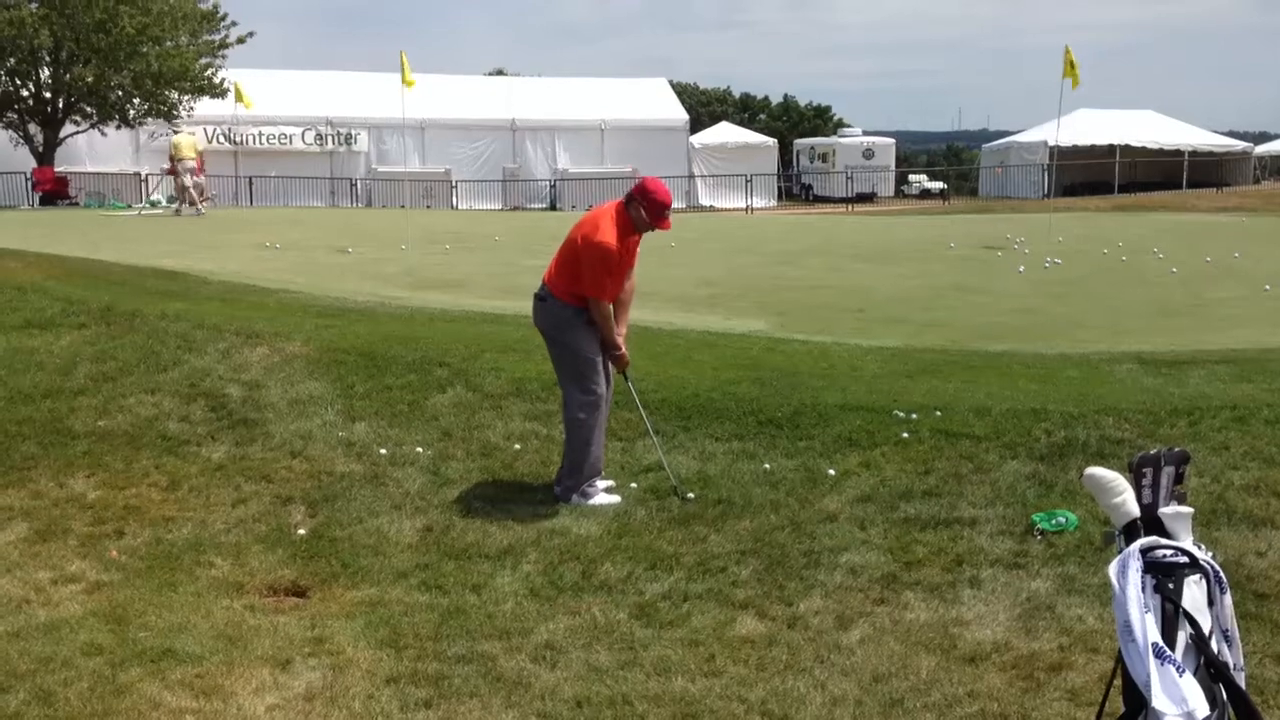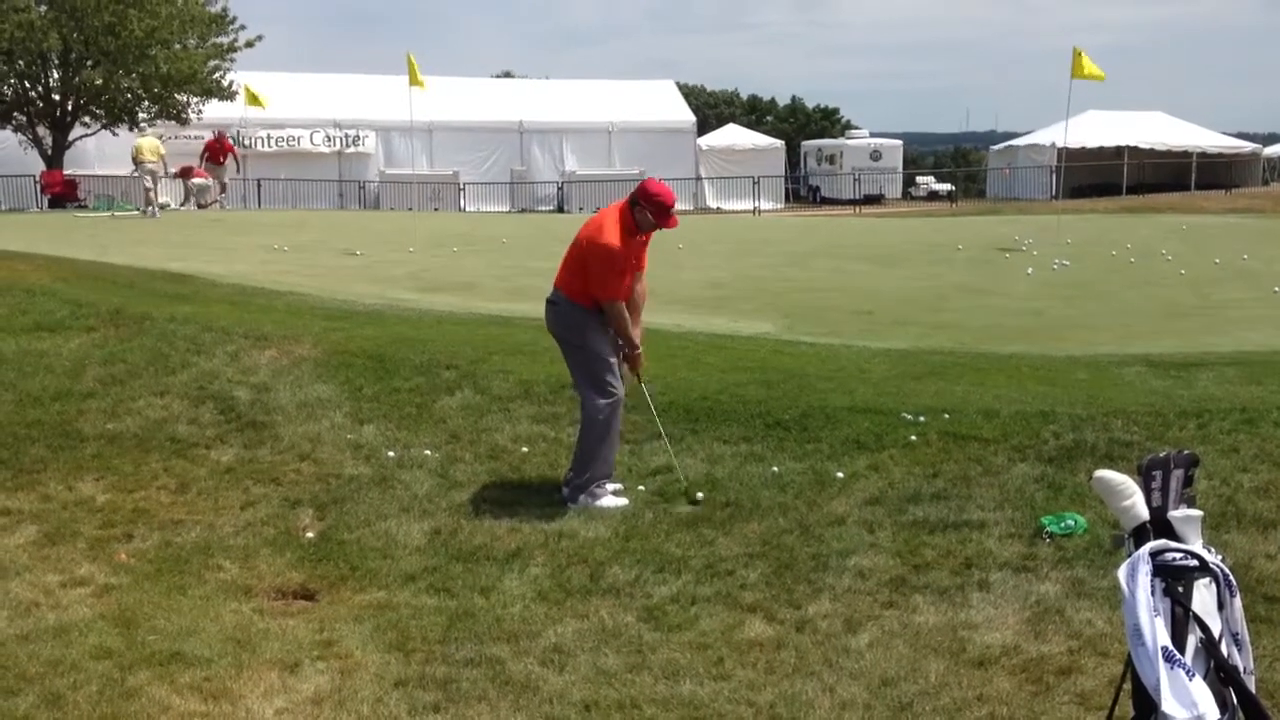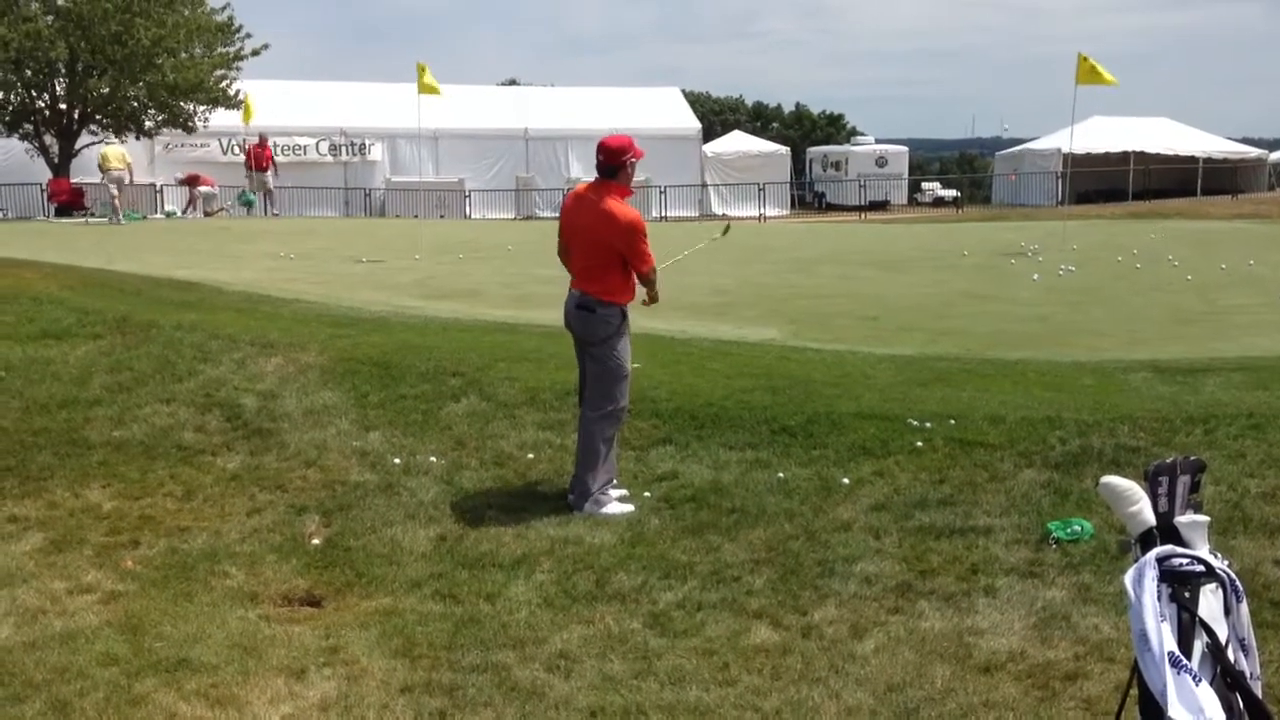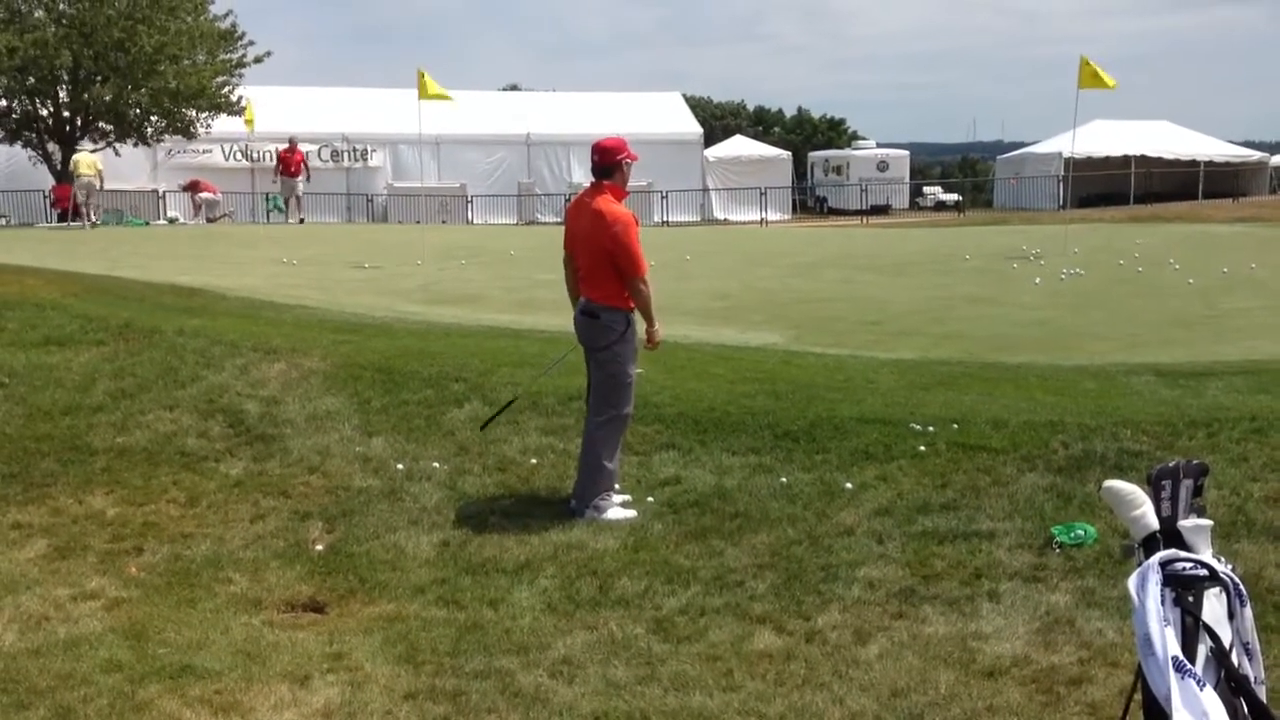
dt=1s
person 1, frame 1
left shoulder: (632, 224)
right shoulder: (602, 239)
left elbow: (626, 279)
right elbow: (598, 301)
left wrist: (620, 333)
right wrist: (614, 347)
left hip: (582, 308)
right hip: (562, 310)
left knee: (599, 389)
right knee: (588, 394)
left ankle: (582, 473)
right ankle: (576, 486)
person 1, frame 2
left shoulder: (636, 227)
right shoulder: (608, 241)
left elbow: (637, 282)
right elbow: (612, 302)
left wrist: (634, 336)
right wrist: (631, 345)
left hip: (588, 310)
right hip: (574, 314)
left knee: (603, 393)
right knee: (606, 396)
left ankle: (585, 476)
right ankle: (585, 488)
person 1, frame 3
left shoulder: (574, 198)
right shoulder: (626, 218)
right elbow: (646, 271)
right wrist: (653, 293)
left hip: (577, 305)
right hip: (605, 315)
left knee: (593, 400)
right knee: (608, 406)
left ankle: (593, 481)
right ankle: (589, 495)
person 1, frame 4
left shoulder: (578, 206)
right shoulder: (617, 216)
left elbow: (569, 264)
right elbow: (638, 281)
right wrist: (652, 325)
left hip: (588, 314)
right hip: (612, 320)
left knee: (602, 407)
right knee: (612, 411)
left ankle: (598, 486)
right ankle: (592, 500)
